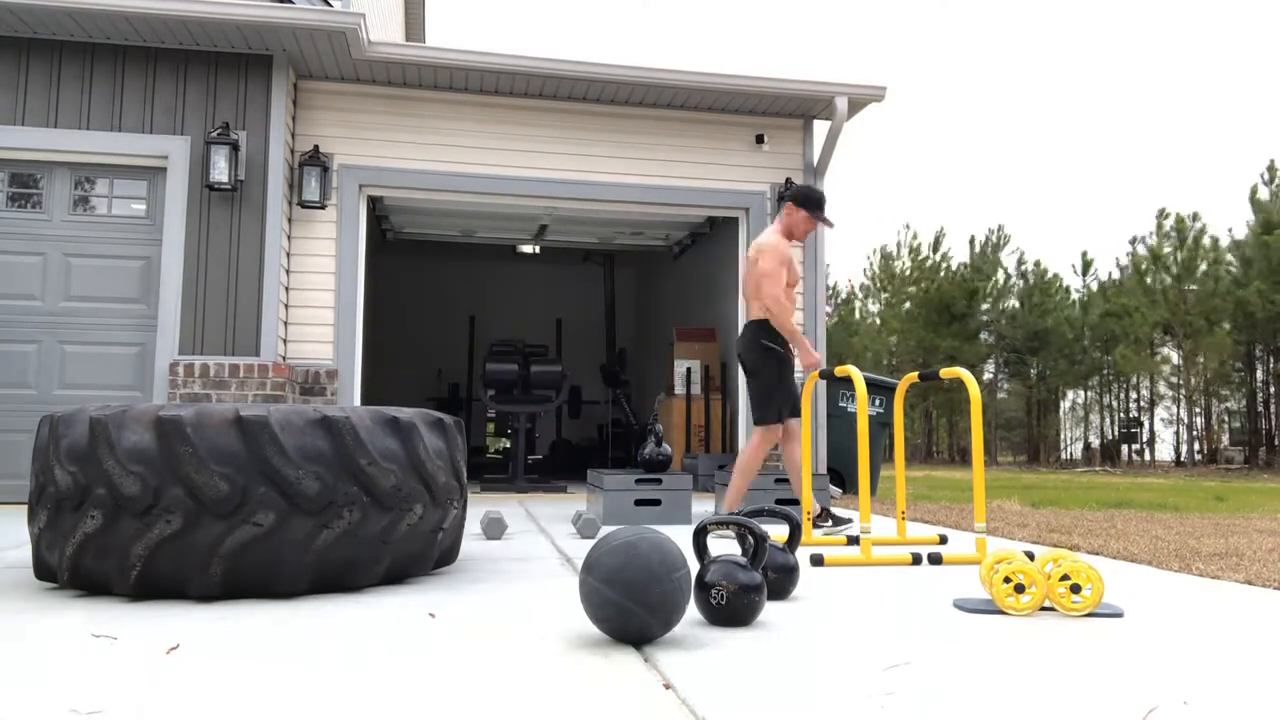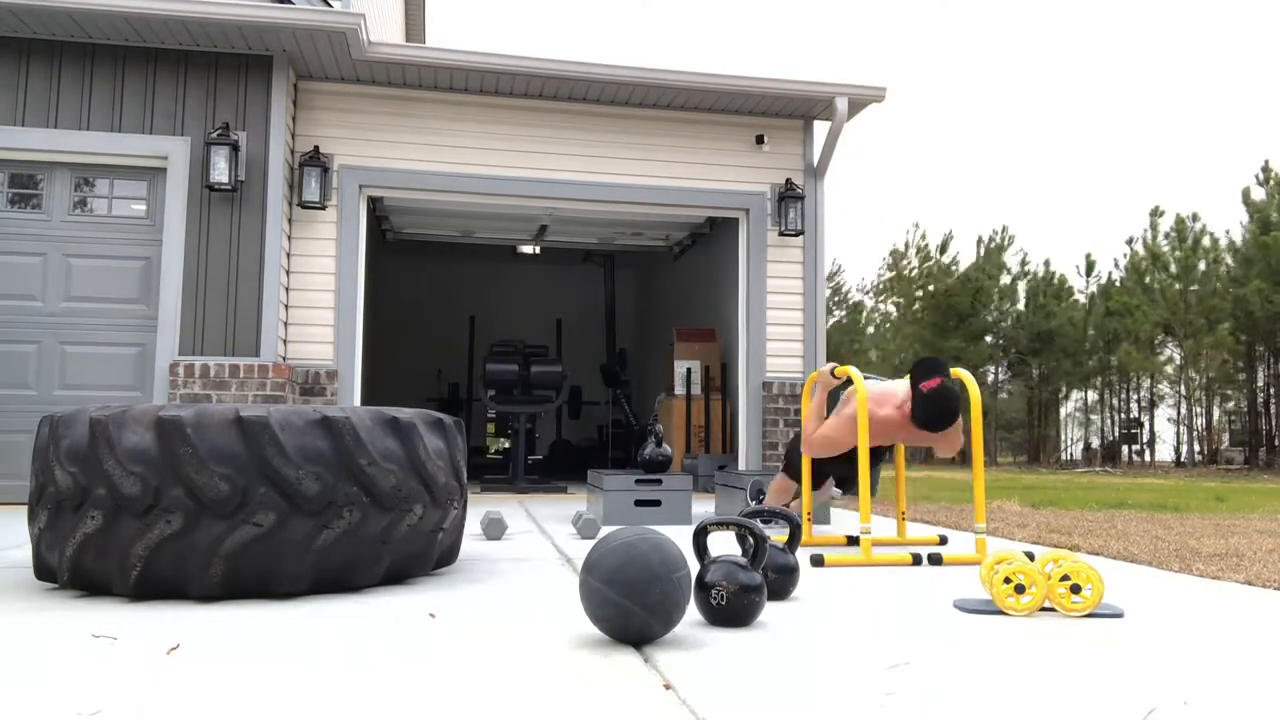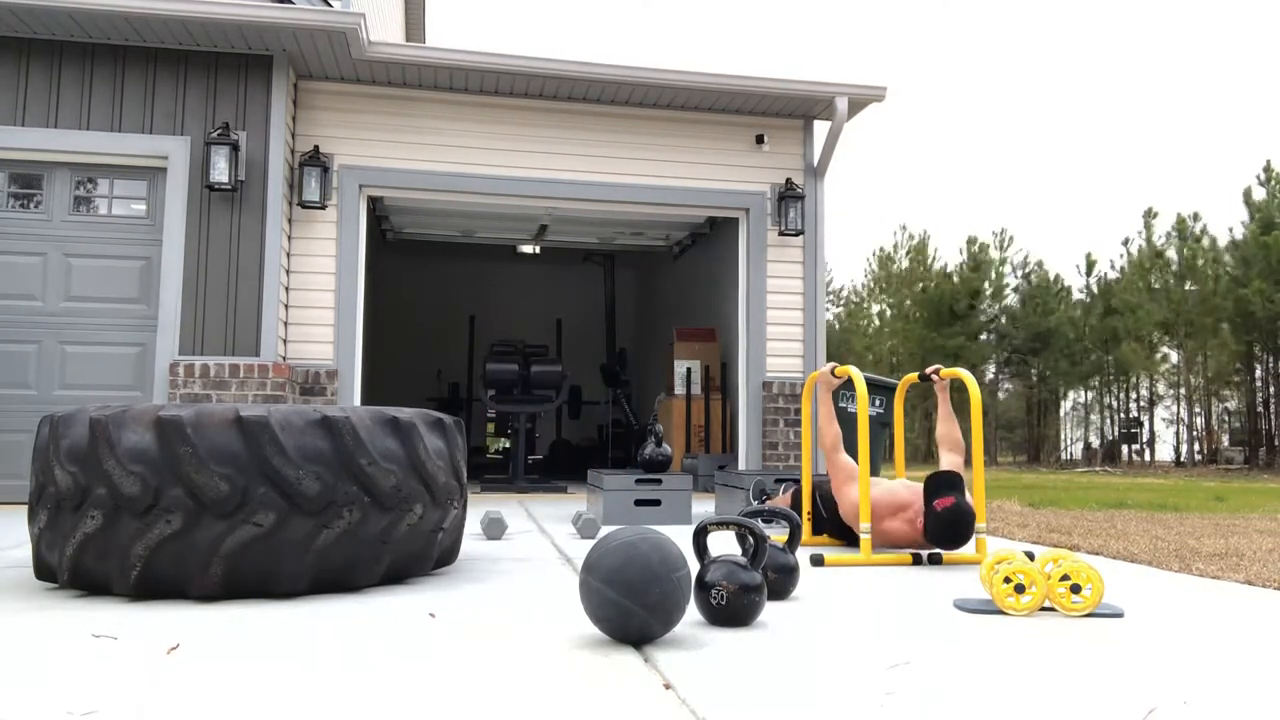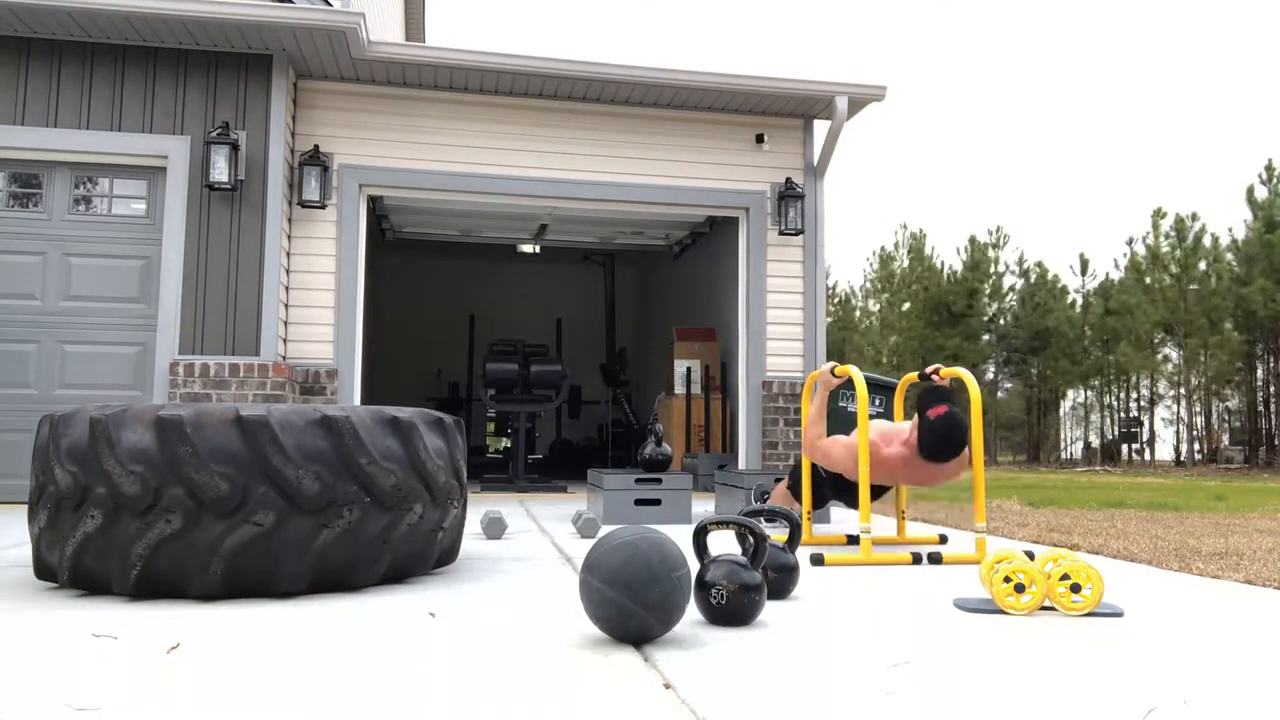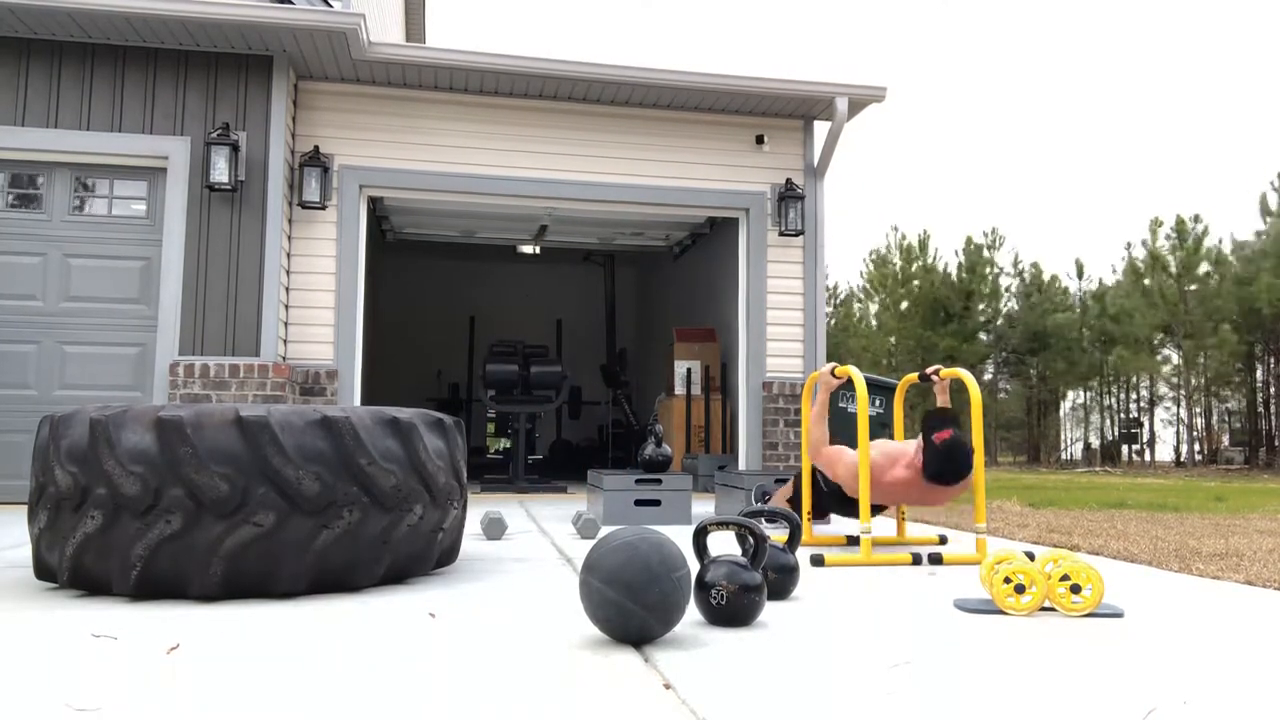
dt=0.4s
person 1, frame 1
left shoulder: (775, 247)
right shoulder: (774, 247)
right elbow: (773, 301)
left wrist: (802, 348)
right wrist: (803, 347)
left hip: (762, 343)
right hip: (764, 345)
left knee: (791, 429)
right knee: (767, 433)
left ankle: (814, 512)
right ankle: (729, 515)
person 1, frame 2
left shoulder: (865, 417)
right shoulder: (949, 434)
left elbow: (810, 446)
right elbow: (949, 448)
left wrist: (822, 388)
right wrist: (942, 383)
right hip: (874, 449)
person 1, frame 3
right shoulder: (960, 512)
left elbow: (833, 453)
right elbow: (954, 453)
left wrist: (825, 391)
right wrist: (943, 395)
left hip: (833, 510)
left knee: (797, 497)
left ankle: (766, 506)
person 1, frame 4
left shoulder: (868, 452)
right shoulder: (958, 461)
left elbow: (811, 446)
right elbow: (948, 435)
left wrist: (823, 389)
right wrist: (942, 388)
left hip: (836, 472)
right hip: (870, 486)
person 1, frame 5
left shoulder: (867, 473)
right shoulder: (962, 479)
left elbow: (816, 451)
left wrist: (824, 390)
right wrist: (944, 394)
right hip: (871, 501)
left knee: (792, 495)
left ankle: (768, 508)
